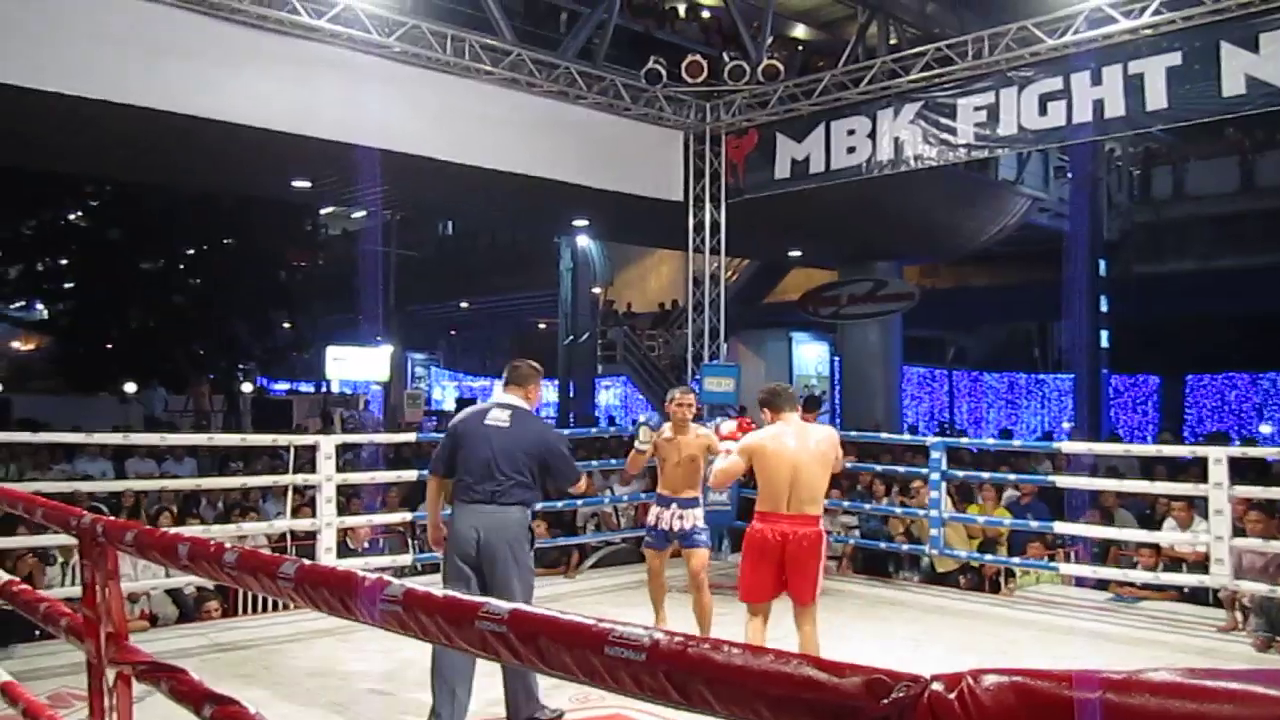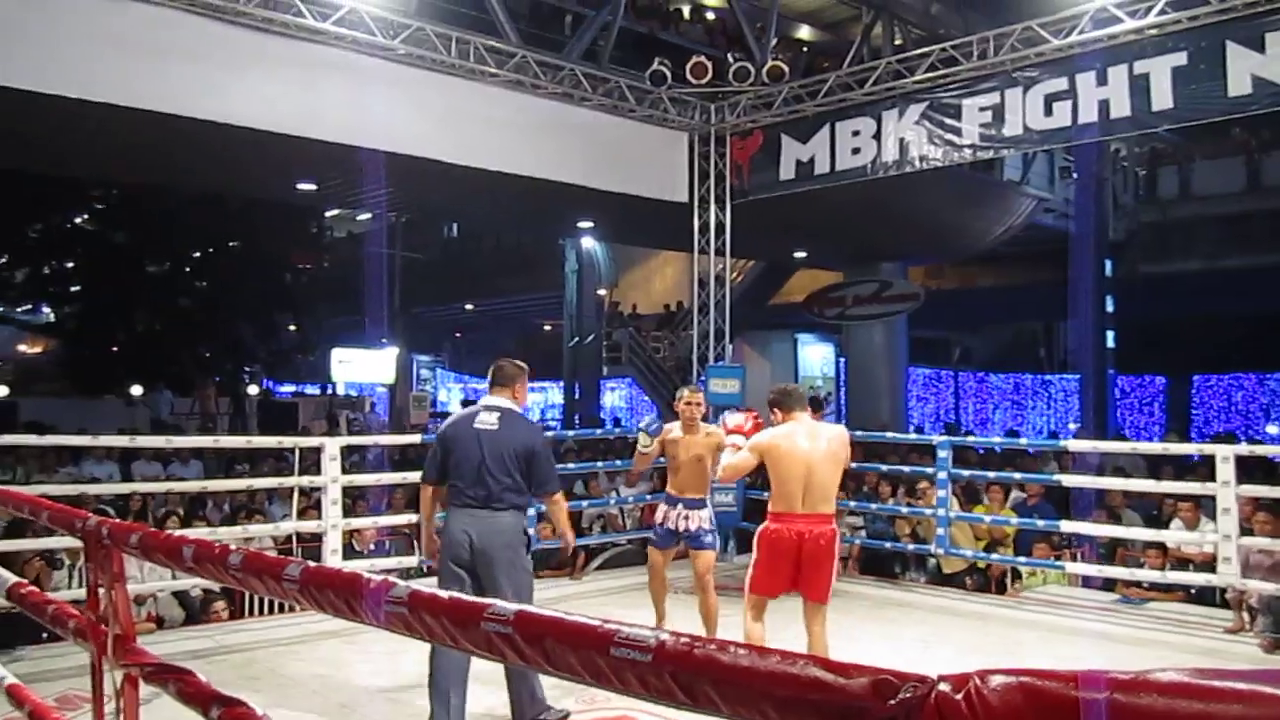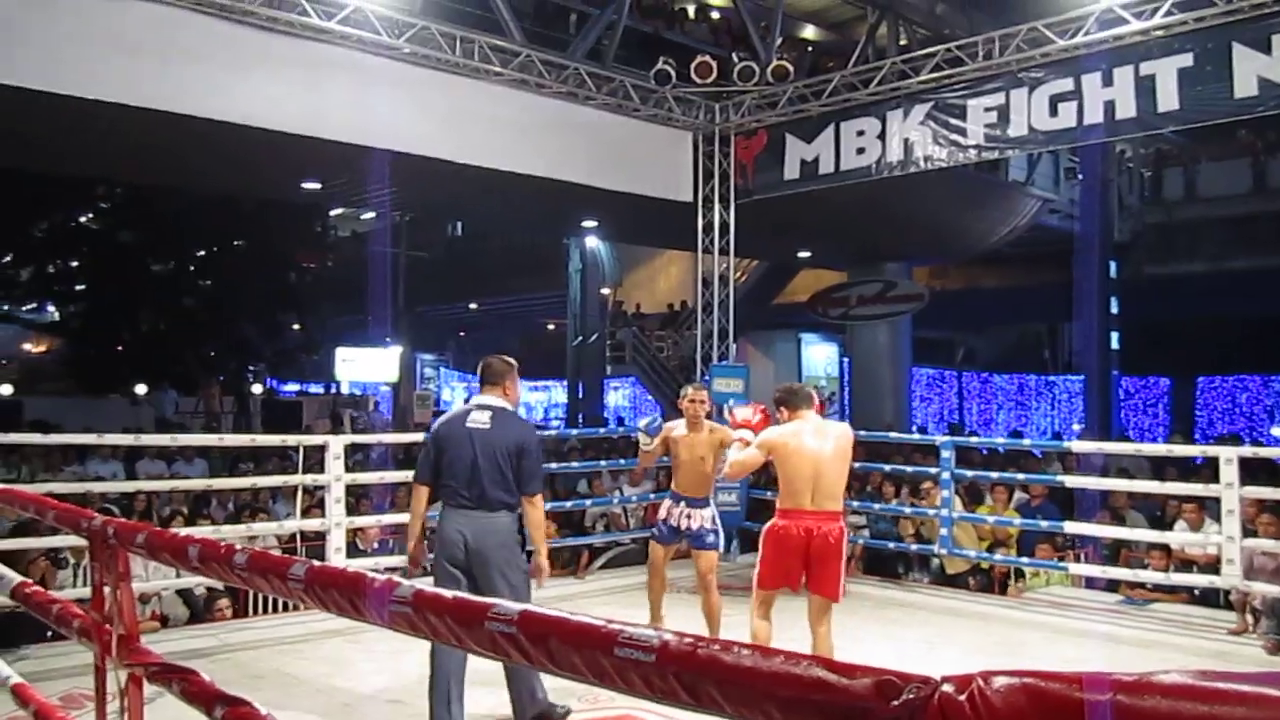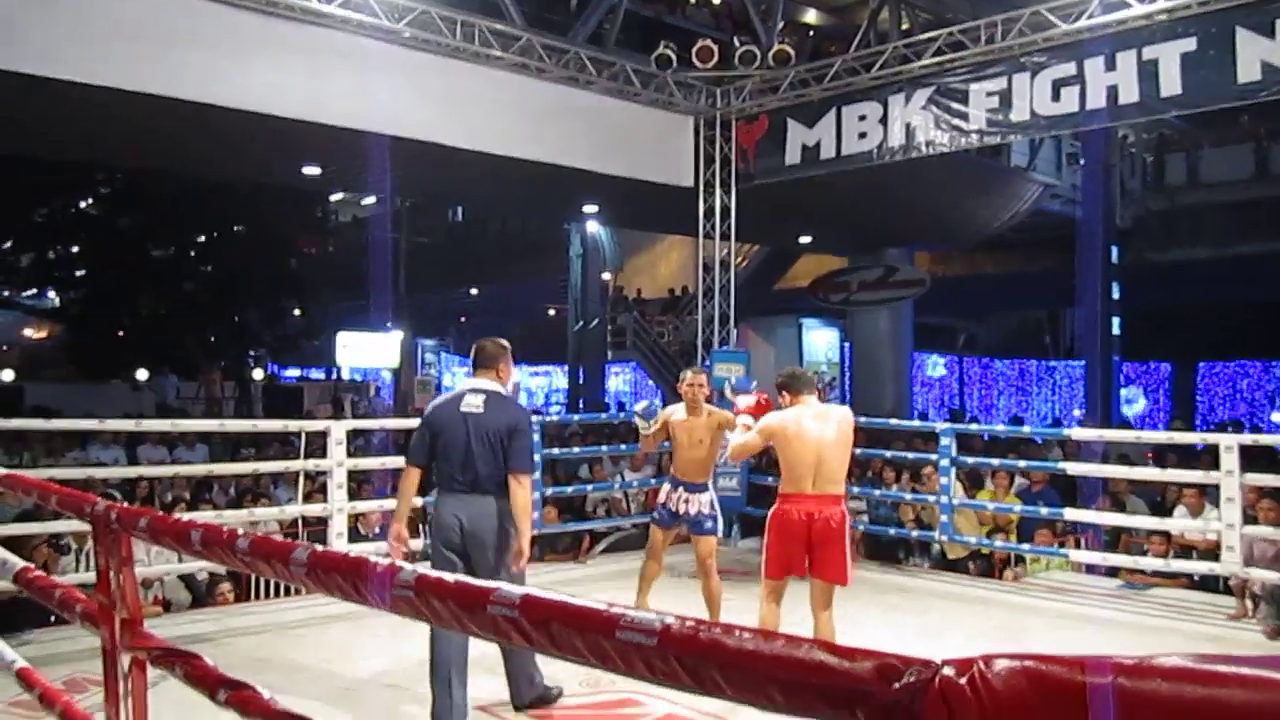
dt=0.1s
person 1, frame 1
left shoulder: (463, 420)
right shoulder: (540, 432)
left elbow: (437, 478)
right elbow: (577, 485)
left wrist: (434, 523)
right wrist: (580, 479)
left hip: (464, 521)
right hip: (507, 526)
person 1, frame 2
left shoulder: (453, 425)
right shoulder: (529, 433)
left elbow: (430, 486)
right elbow: (550, 496)
left wrist: (428, 532)
right wrist: (566, 532)
left hip: (458, 527)
right hip: (503, 530)
person 1, frame 3
left shoulder: (445, 424)
right shoulder: (521, 431)
left elbow: (422, 487)
right elbow: (531, 499)
left wrist: (414, 538)
right wrist: (541, 552)
left hip: (453, 527)
right hip: (498, 529)
person 1, frame 4
left shoulder: (438, 409)
right shoulder: (514, 413)
left elbow: (414, 469)
right elbow: (519, 479)
left wrist: (400, 520)
right wrist: (523, 533)
left hip: (446, 513)
right hip: (490, 515)
person 2, frame 1
left shoulder: (756, 440)
right shoulder: (828, 435)
left elbow: (716, 482)
left wrist: (727, 447)
left hip: (766, 530)
right hip: (808, 532)
left knee: (756, 617)
right knee: (806, 621)
person 2, frame 2
left shoulder: (768, 438)
right shoulder: (839, 435)
left elbow: (724, 474)
left wrist: (734, 440)
left hip: (780, 530)
right hip: (822, 531)
left knee: (754, 609)
right knee: (816, 621)
person 2, frame 3
left shoulder: (775, 435)
right shoulder: (844, 432)
left elbow: (732, 470)
left wrist: (741, 434)
left hip: (788, 527)
right hip: (830, 529)
left knee: (761, 606)
right knee: (821, 622)
person 2, frame 4
left shoulder: (776, 421)
right shoulder: (844, 415)
left elbow: (735, 453)
left wrist: (745, 420)
left hip: (790, 511)
right hip: (831, 512)
left knee: (771, 596)
right knee: (822, 606)
person 3, frame 1
left shoulder: (705, 436)
right shoulder: (656, 434)
right elbow: (632, 468)
right wrist: (642, 442)
left hip: (691, 511)
right hip: (661, 508)
left knee: (699, 578)
right knee: (654, 572)
left ankle: (705, 639)
right ankle: (660, 617)
person 3, frame 2
left shoulder: (714, 436)
right shoulder: (665, 432)
right elbow: (640, 466)
right wrist: (645, 445)
left hip: (699, 511)
right hip: (669, 507)
left knee: (704, 581)
right knee: (655, 570)
left ankle: (711, 641)
right ankle: (660, 618)
person 3, frame 3
left shoulder: (718, 433)
right shoulder: (669, 430)
right elbow: (644, 463)
right wrist: (646, 443)
left hip: (702, 510)
right hip: (673, 504)
left knee: (706, 580)
right knee: (655, 567)
left ankle: (714, 641)
right ankle: (655, 618)
person 3, frame 4
left shoulder: (717, 417)
right shoulder: (669, 413)
right elbow: (649, 446)
right wrist: (644, 427)
left hip: (700, 494)
right hip: (672, 489)
left knee: (706, 565)
right knee: (653, 551)
left ankle: (715, 625)
right ankle: (641, 601)
